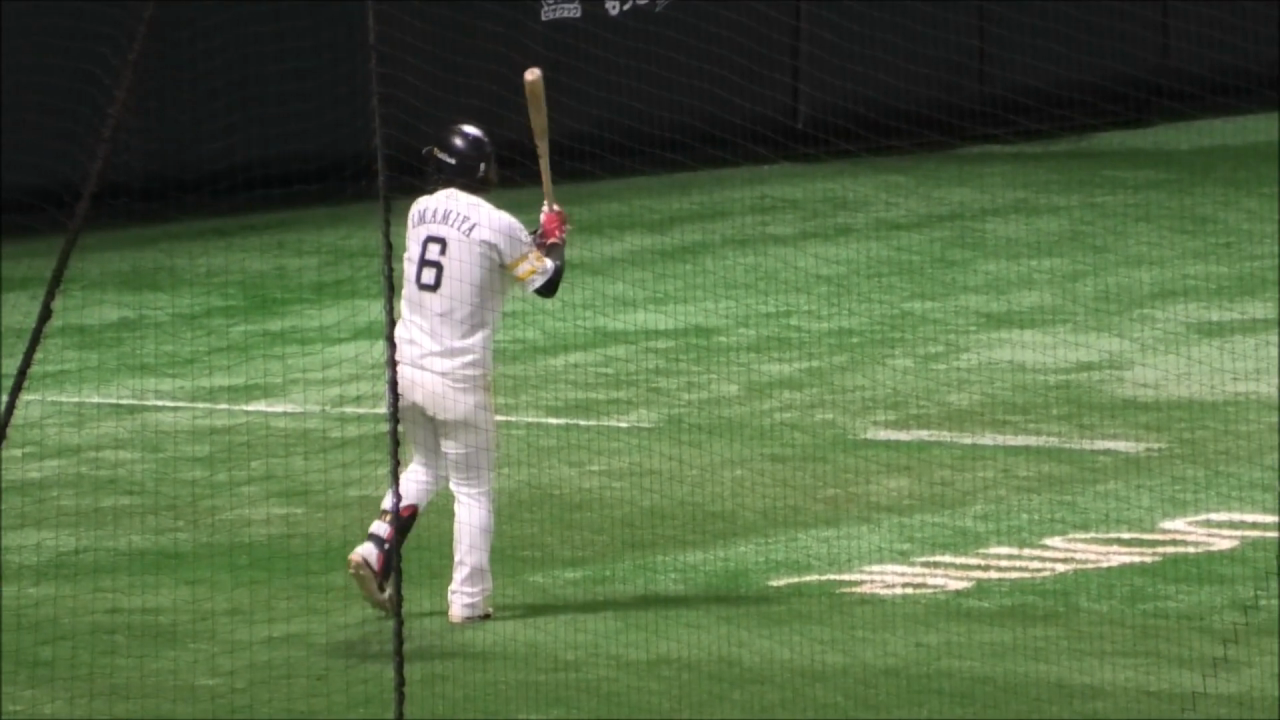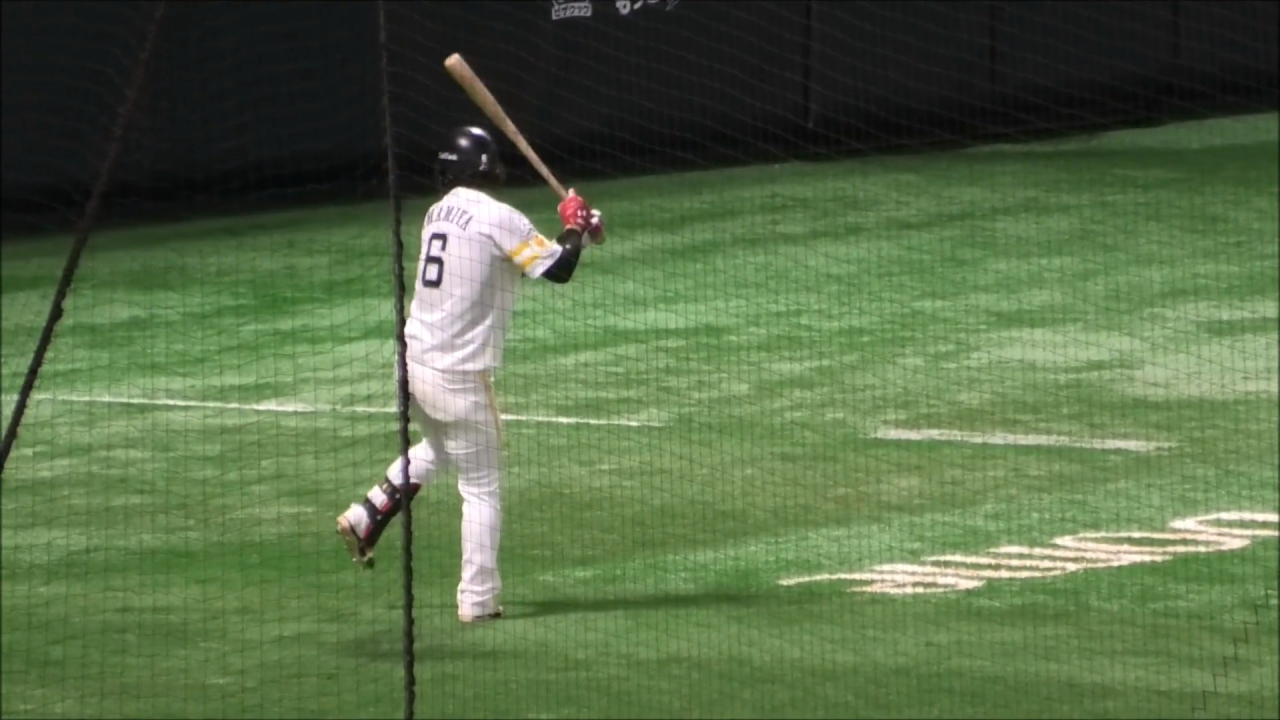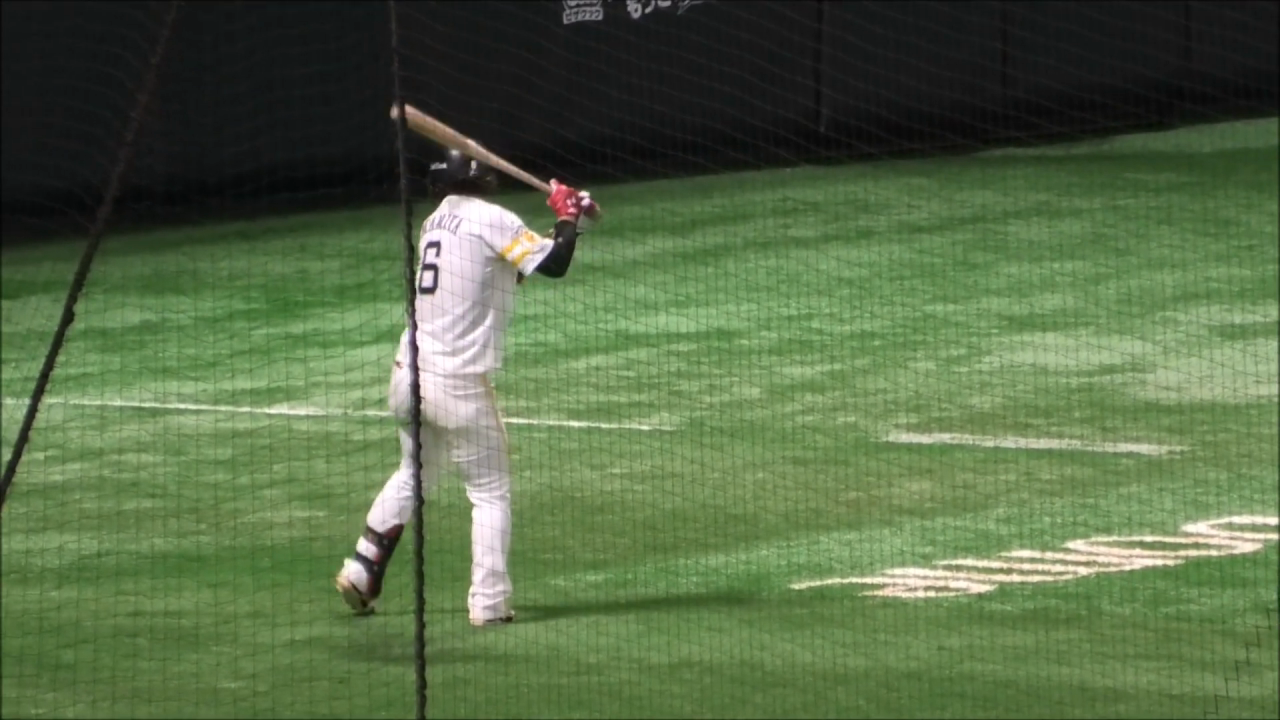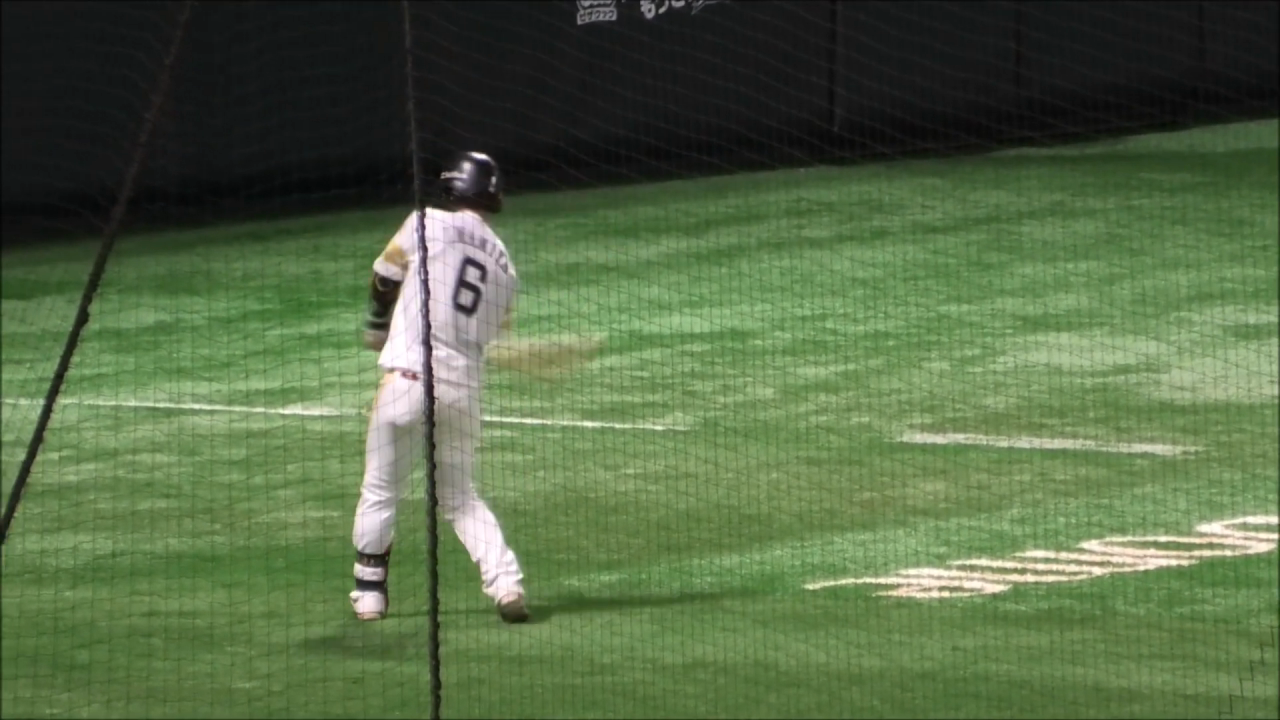
dt=0.3s
person 1, frame 1
left shoulder: (419, 210)
right shoulder: (499, 225)
right elbow: (547, 283)
left wrist: (531, 241)
right wrist: (554, 237)
left hip: (406, 368)
right hip: (458, 378)
left knee: (425, 466)
right knee: (472, 491)
left ankle: (375, 550)
right ankle: (468, 601)
person 1, frame 2
left shoulder: (439, 211)
right shoulder: (498, 216)
right elbow: (559, 269)
left wrist: (573, 234)
right wrist: (576, 229)
left hip: (413, 362)
right hip: (458, 375)
left knee: (437, 448)
right knee: (481, 488)
left ankle: (365, 518)
right ankle: (478, 600)
person 1, frame 3
left shoulder: (435, 220)
right shoulder: (491, 219)
left elbow: (508, 266)
right elbow: (552, 263)
left wrist: (566, 221)
right wrist: (569, 217)
left hip: (408, 373)
right hip: (457, 381)
left knee: (413, 473)
right knee: (490, 493)
left ankle: (361, 570)
right ankle: (488, 603)
person 1, frame 4
left shoulder: (428, 222)
right shoulder: (504, 258)
left elbow: (384, 281)
left wrist: (385, 323)
left hip: (408, 382)
right hip: (465, 390)
left knee: (380, 492)
right knee: (461, 500)
left ankle: (371, 595)
right ankle: (507, 584)
